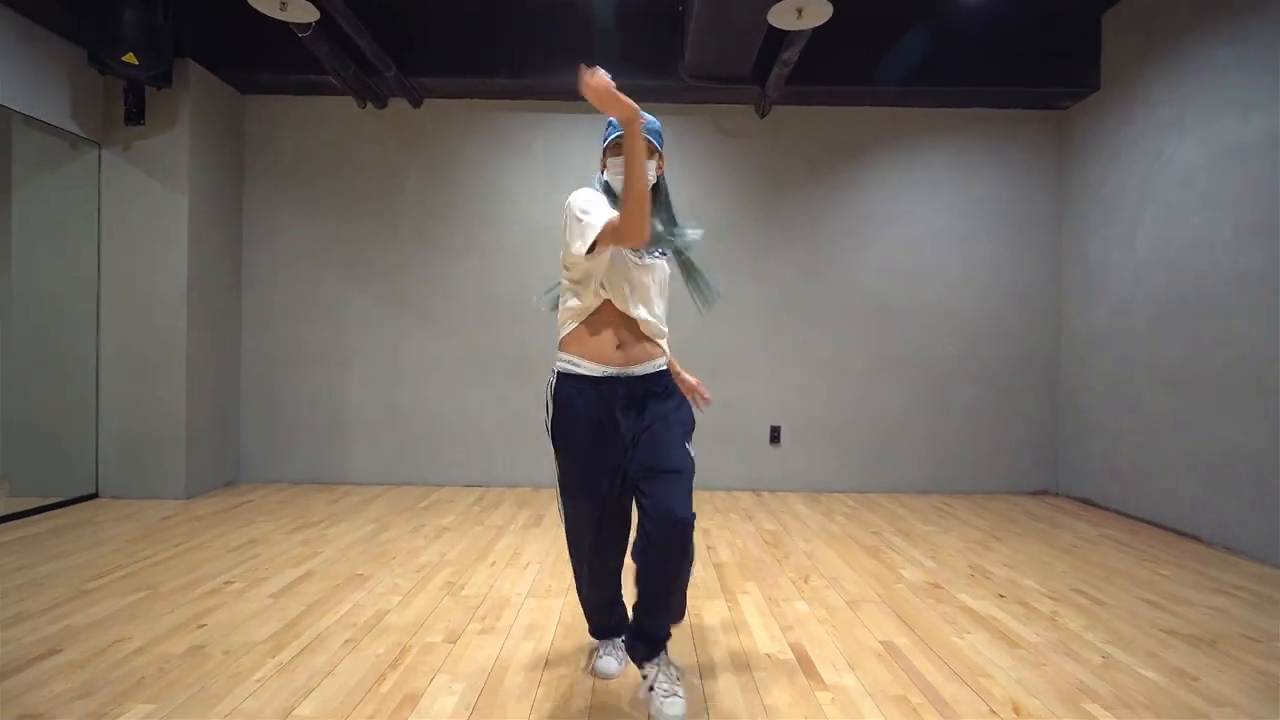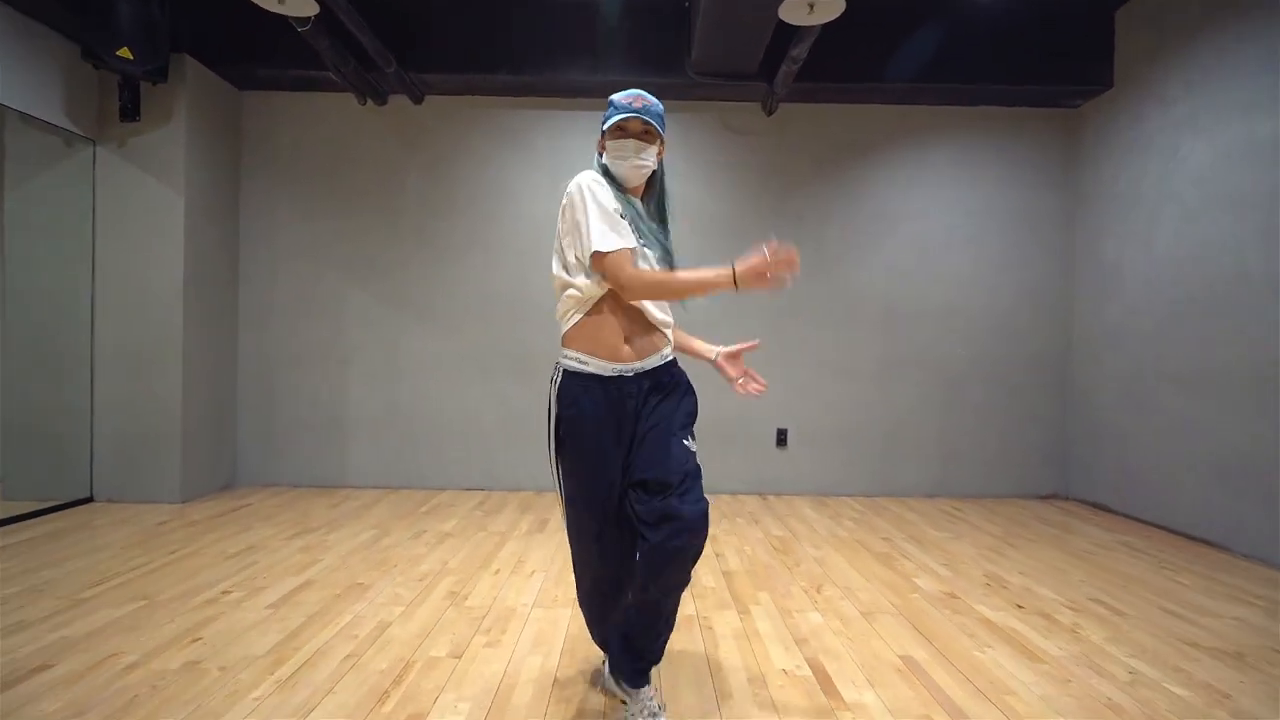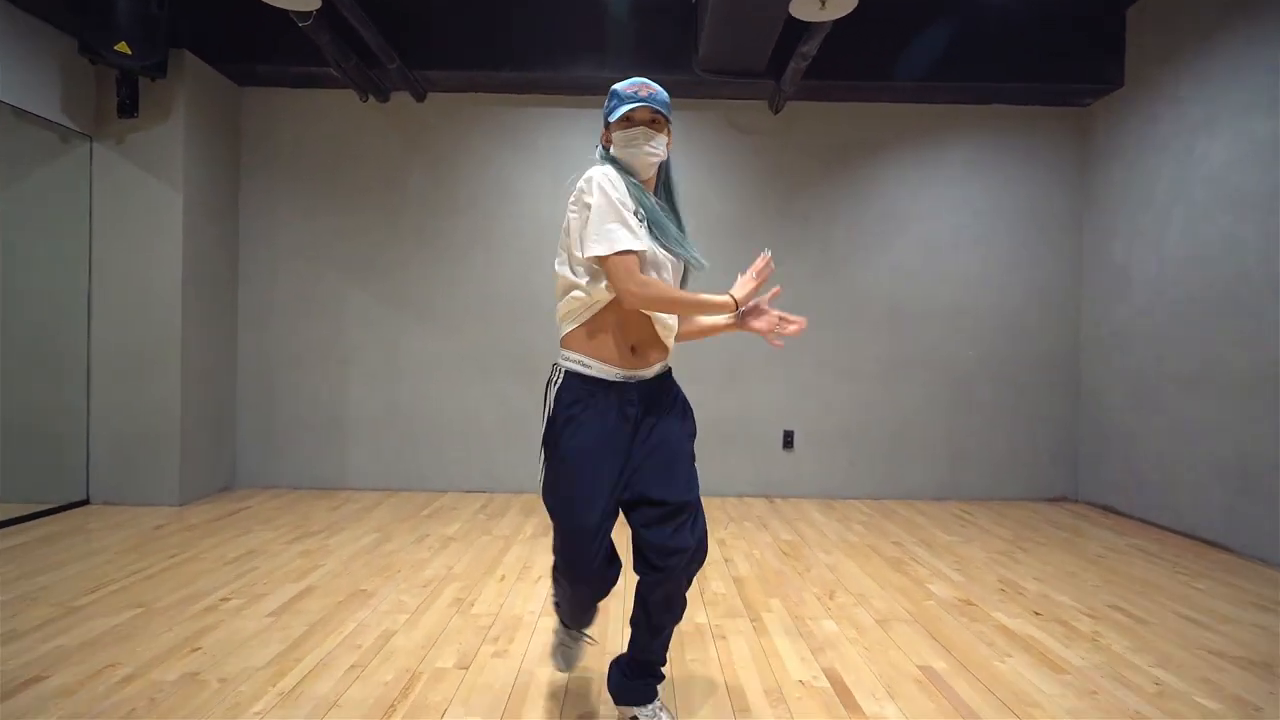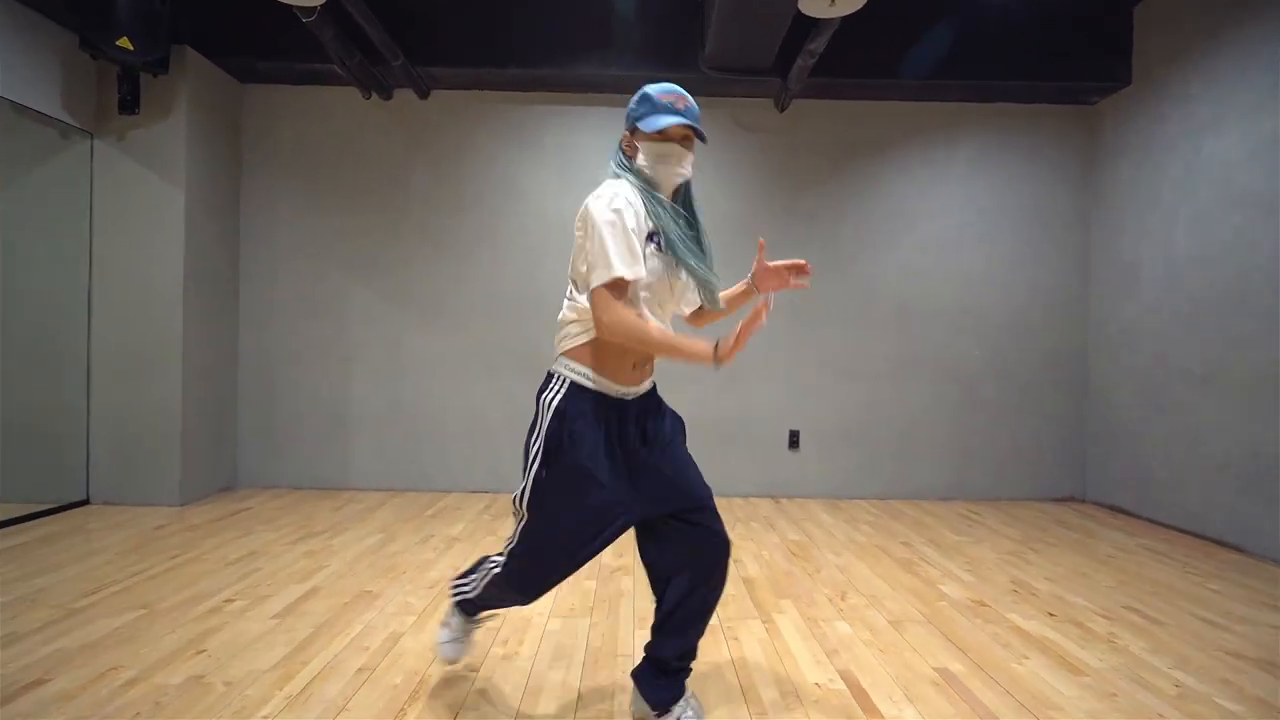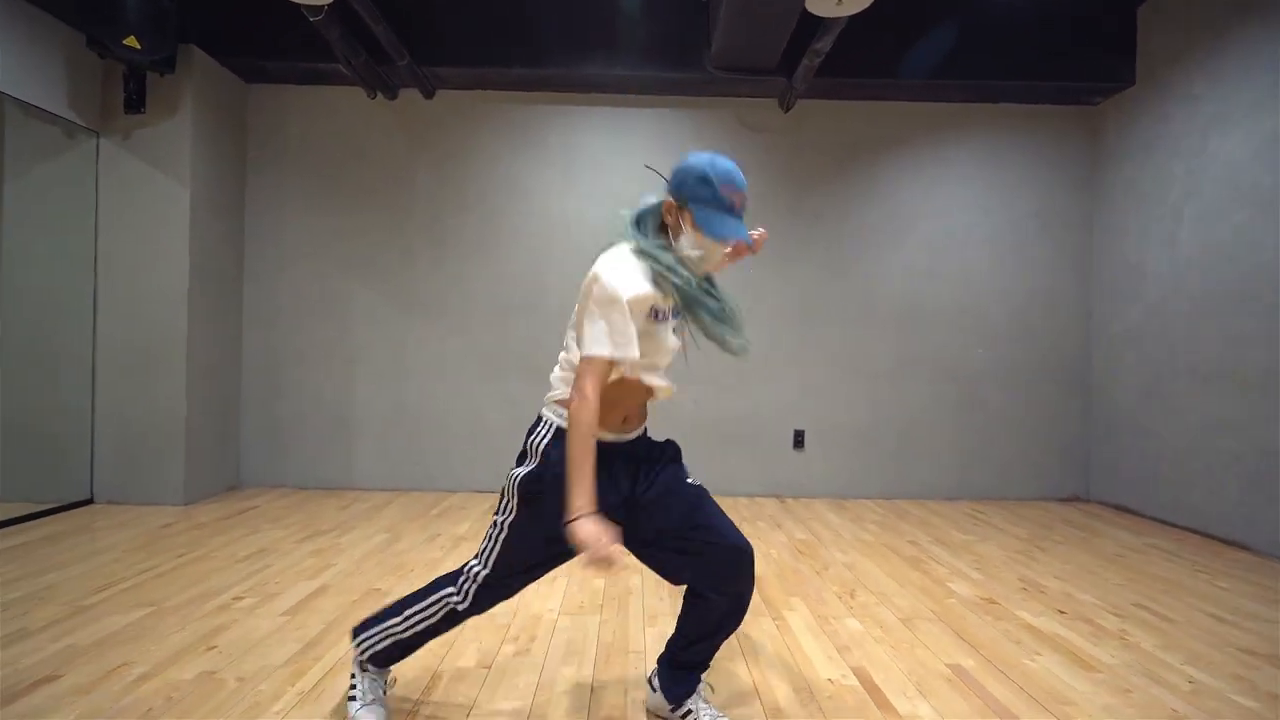
dt=0.1s
person 1, frame 1
left shoulder: (654, 237)
right shoulder: (584, 205)
right elbow: (631, 229)
left wrist: (674, 369)
right wrist: (625, 119)
left hip: (653, 393)
right hip: (584, 393)
left knee: (670, 522)
right knee: (595, 533)
left ankle: (652, 650)
right ankle: (609, 632)
person 1, frame 2
left shoulder: (648, 218)
right shoulder: (589, 191)
right elbow: (629, 284)
left wrist: (712, 354)
right wrist: (732, 276)
left hip: (660, 390)
right hip: (589, 390)
left knee: (676, 526)
right knee: (600, 543)
right ankle: (612, 646)
person 1, frame 3
left shoulder: (660, 216)
right shoulder: (600, 186)
right elbow: (629, 291)
left wrist: (739, 321)
right wrist: (726, 303)
left hip: (655, 398)
right hip: (588, 394)
left knee: (676, 547)
right knee: (585, 554)
right ankle: (573, 622)
person 1, frame 4
left shoulder: (672, 216)
right shoulder: (614, 203)
left elbow: (698, 309)
right elbow: (610, 320)
left wrist: (752, 287)
right wrist: (706, 349)
left hip: (642, 411)
right hip: (583, 407)
left knee: (699, 551)
right knee: (544, 555)
right ankle: (468, 599)
person 1, frame 5
left shoulder: (671, 269)
right shoulder: (625, 277)
right elbow: (587, 393)
left wrist: (724, 259)
right wrist: (582, 511)
left hip: (637, 454)
right hip: (567, 448)
left knee: (728, 562)
right knee: (487, 582)
